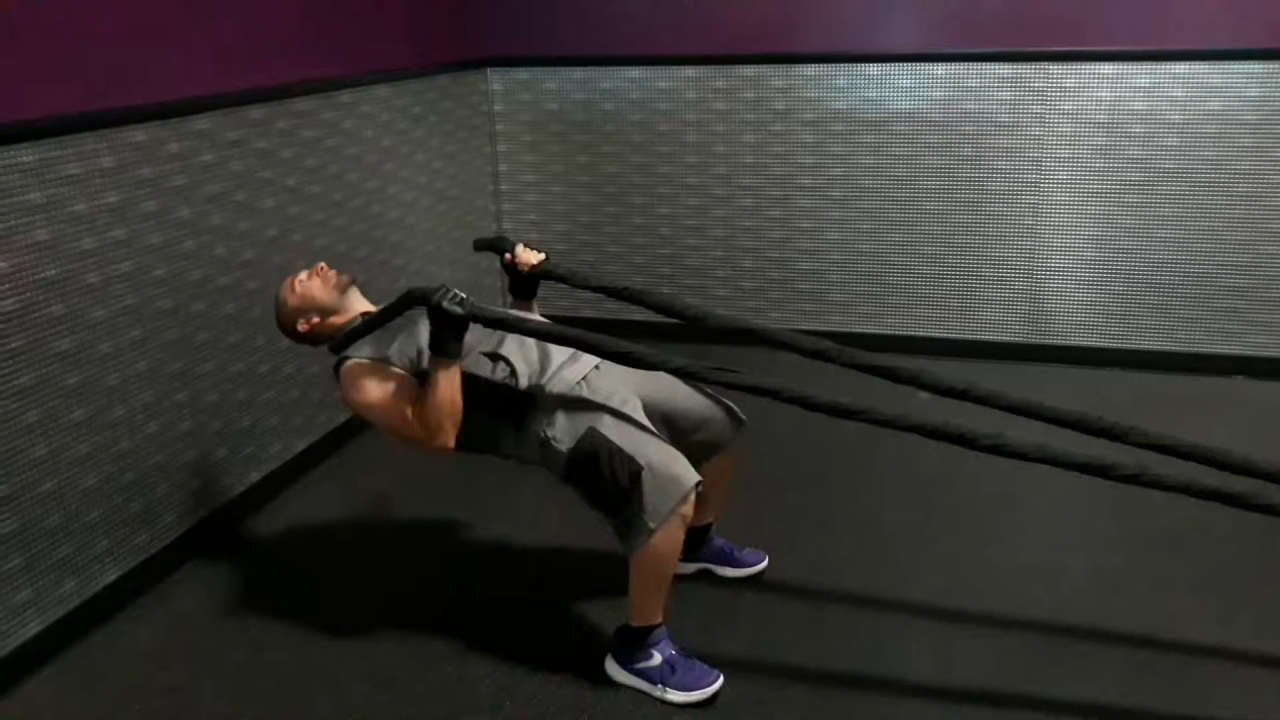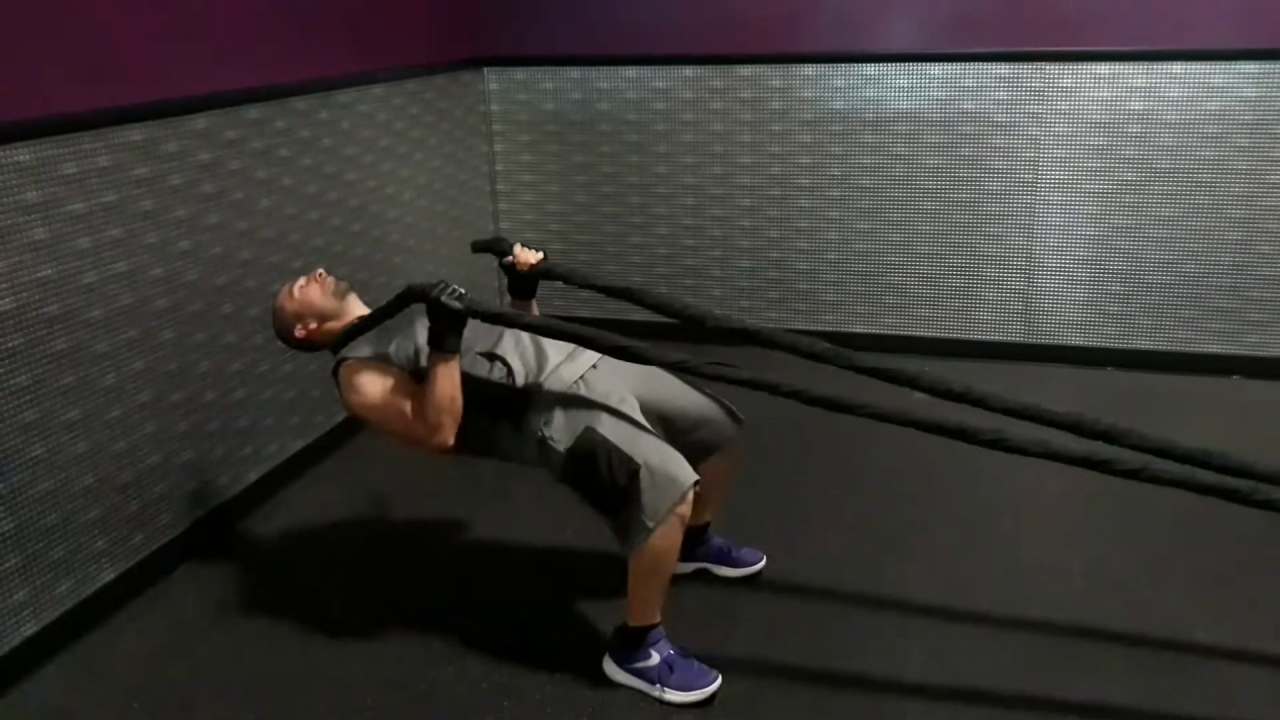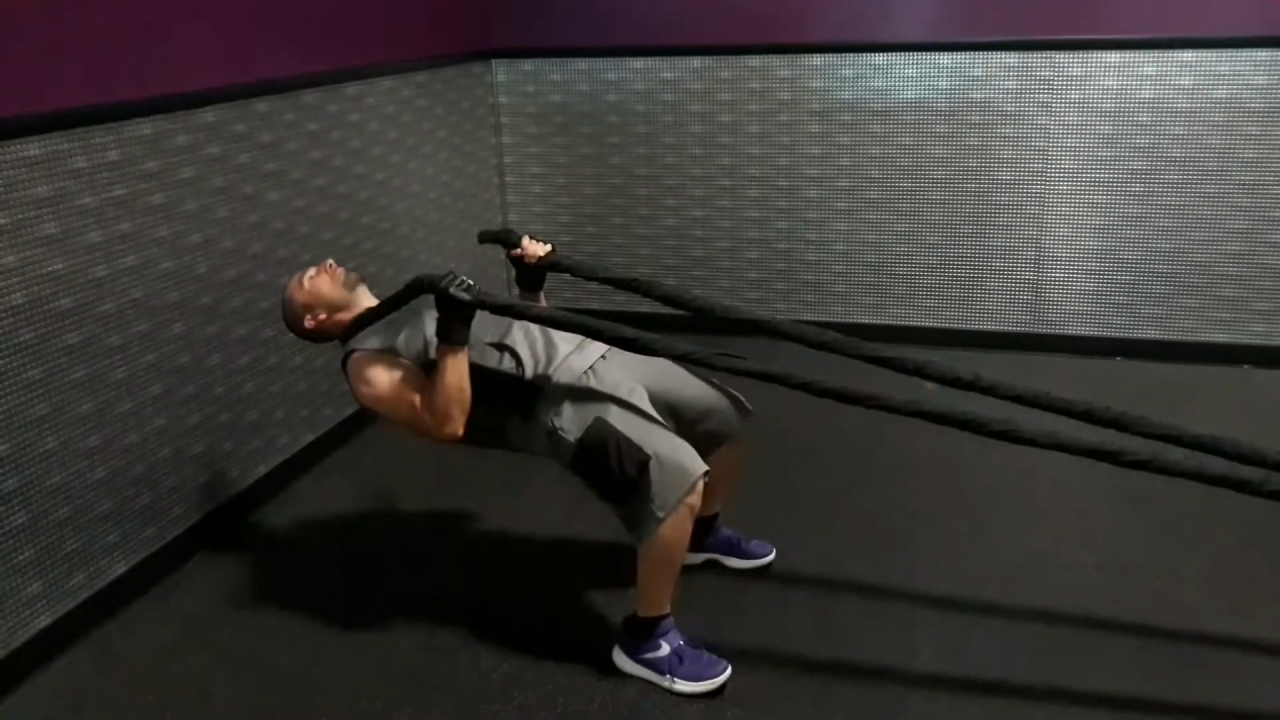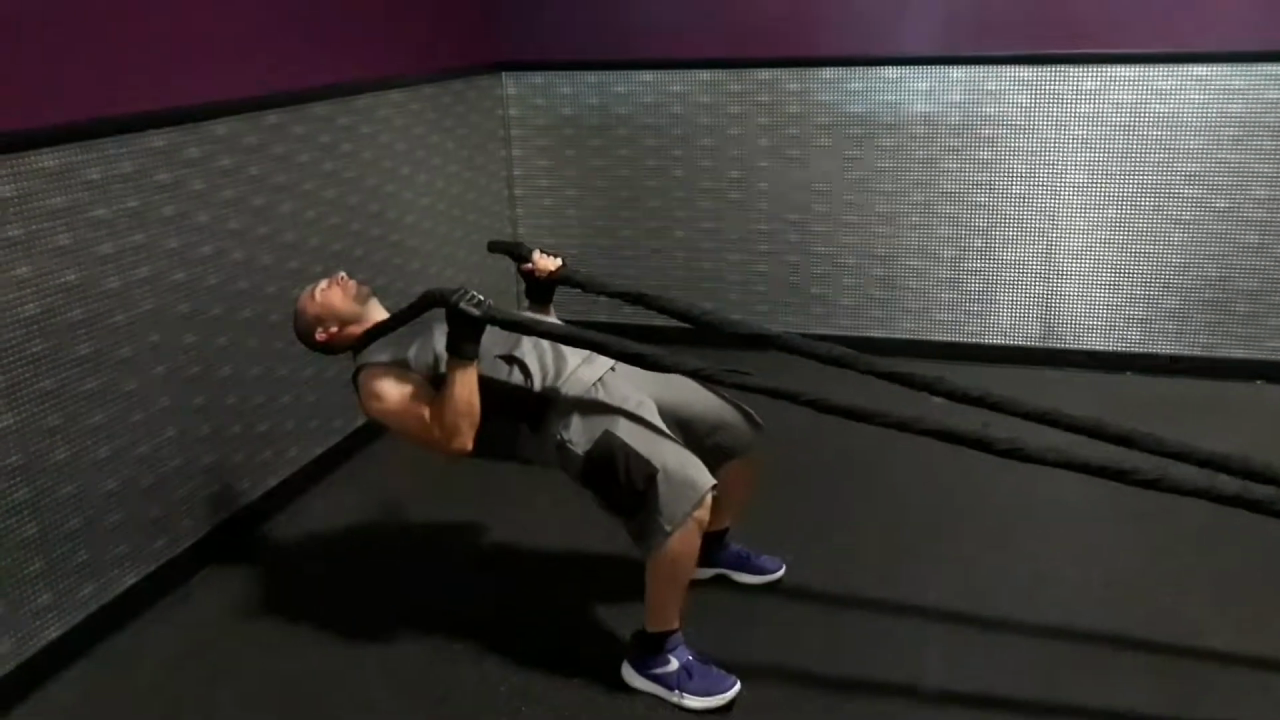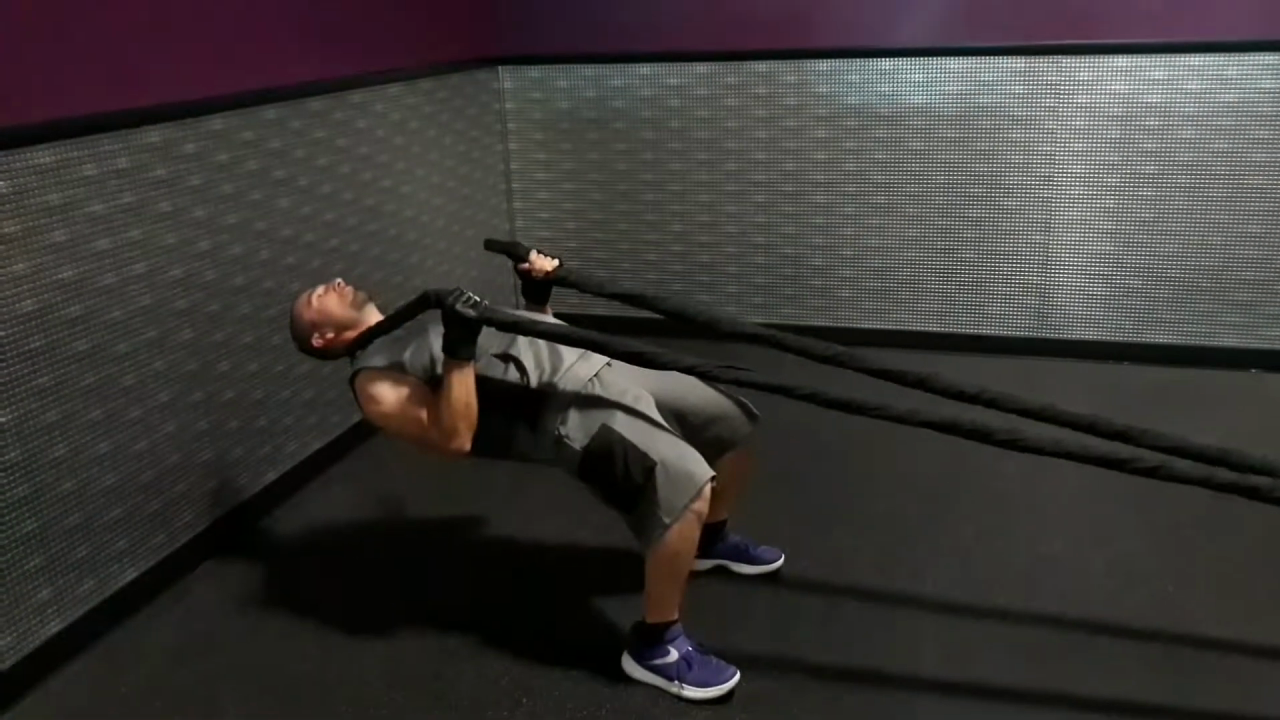
dt=1s
person 1, frame 1
left shoulder: (409, 317)
right shoulder: (359, 368)
right elbow: (438, 434)
left wrist: (523, 291)
right wrist: (445, 346)
right hip: (555, 406)
left knee: (720, 427)
right knee: (671, 489)
left ankle: (697, 543)
right ankle: (637, 648)
person 1, frame 2
left shoulder: (408, 321)
right shoulder: (358, 370)
right elbow: (439, 433)
left wrist: (523, 290)
right wrist: (445, 342)
right hip: (555, 407)
left knee: (719, 428)
right knee: (669, 488)
left ankle: (694, 542)
right ankle: (636, 648)
person 1, frame 3
left shoulder: (413, 311)
right shoulder: (367, 362)
right elbow: (447, 423)
left wrist: (530, 281)
right wrist: (453, 334)
right hip: (562, 398)
left knee: (726, 421)
right knee: (679, 479)
left ankle: (703, 533)
right ankle: (644, 638)
person 1, frame 4
left shoulder: (422, 327)
right shoulder: (377, 375)
right elbow: (456, 437)
left wrist: (540, 293)
right wrist: (463, 347)
right hip: (572, 410)
left knee: (738, 434)
right knee: (687, 493)
left ankle: (713, 548)
right ankle: (654, 654)
person 1, frame 5
left shoulder: (420, 329)
right shoulder: (374, 378)
right elbow: (455, 438)
left wrist: (537, 294)
right wrist: (459, 348)
right hip: (569, 405)
left knee: (734, 424)
right knee: (686, 485)
left ankle: (711, 540)
right ankle: (654, 645)
